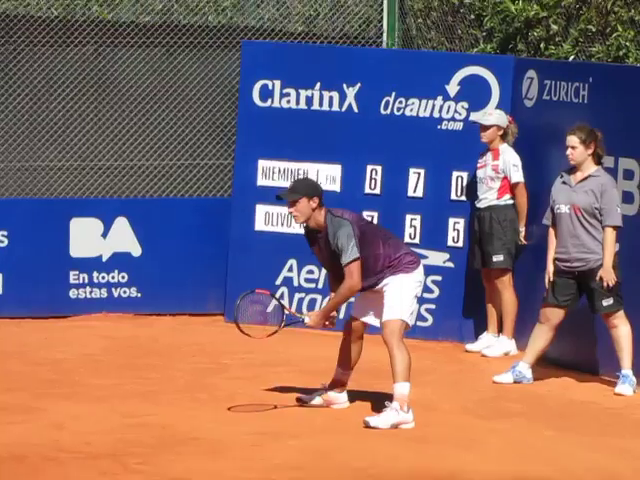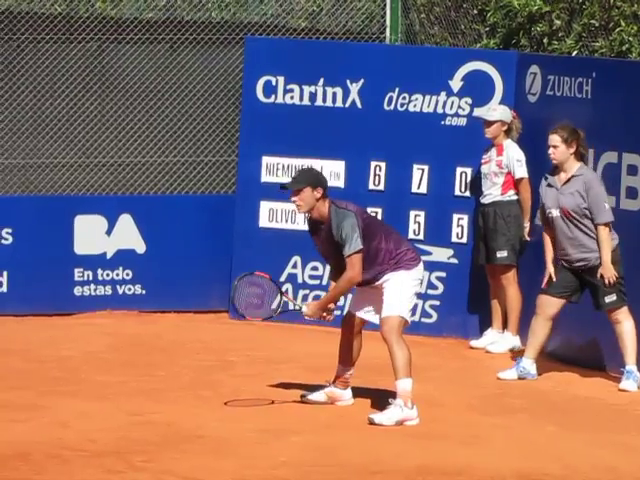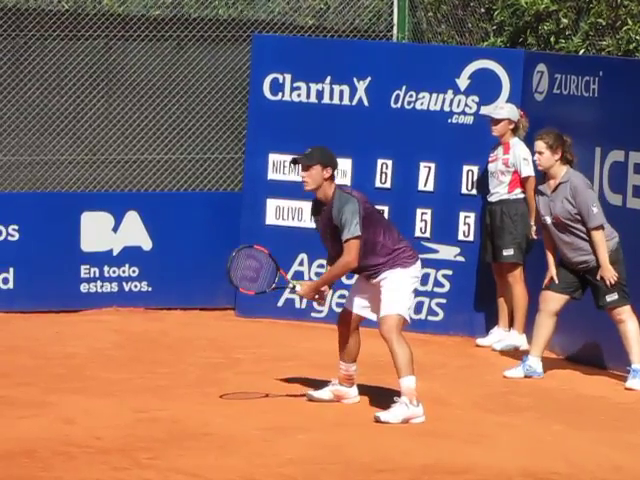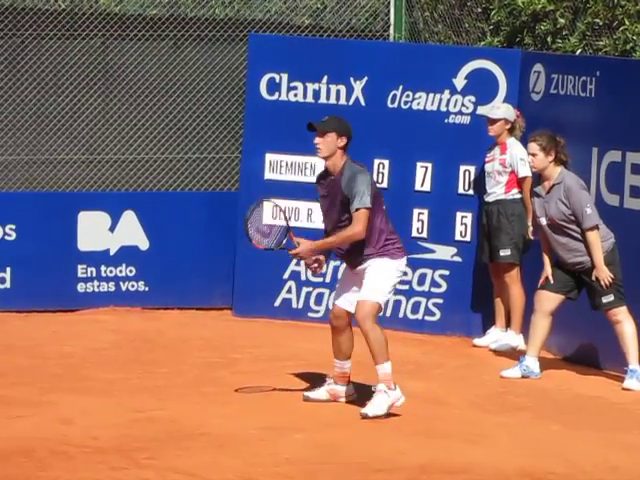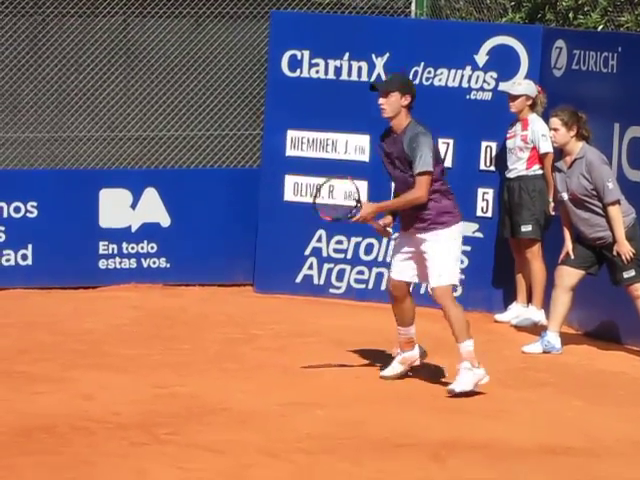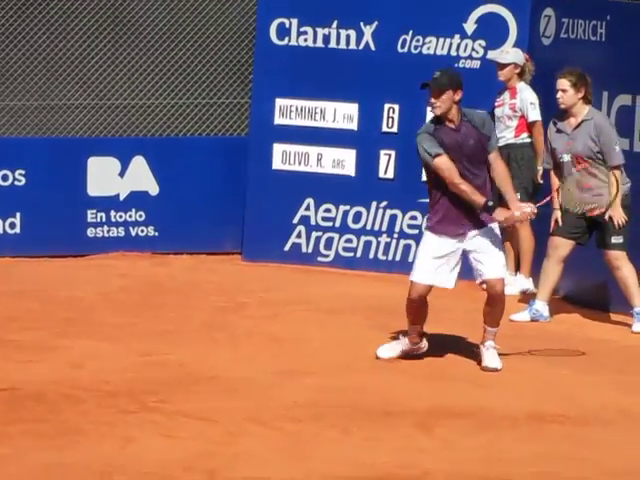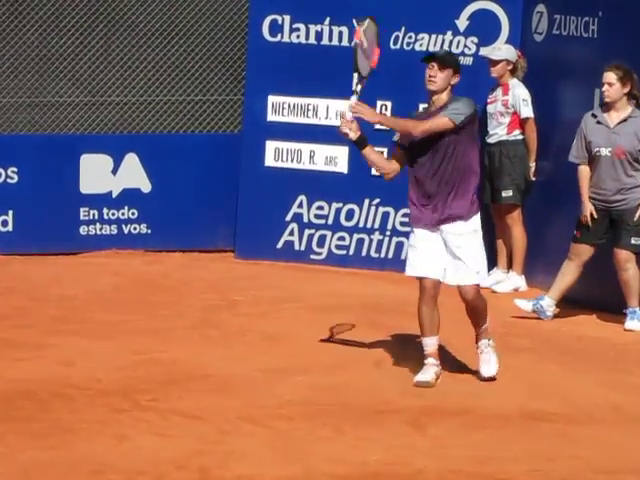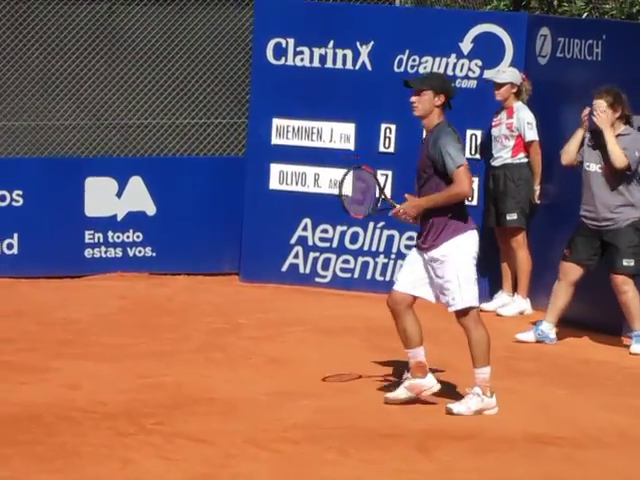
dt=0.5s
person 1, frame 1
left shoulder: (342, 226)
right shoulder: (312, 232)
left elbow: (353, 282)
right elbow: (335, 272)
left wrist: (323, 313)
right wrist: (331, 309)
left hip: (402, 272)
right hip: (375, 278)
left knee: (391, 333)
right knee: (353, 328)
left ankle: (402, 409)
right ankle: (336, 391)
person 1, frame 2
left shoulder: (346, 218)
right shoulder: (315, 224)
left elbow: (353, 274)
right elbow: (337, 264)
left wrist: (320, 304)
right wrist: (331, 300)
left hip: (401, 268)
right hip: (373, 274)
left knee: (390, 329)
right knee: (350, 324)
left ankle: (405, 405)
right ankle: (340, 388)
person 1, frame 3
left shoulder: (348, 203)
right shoulder: (318, 207)
left elbow: (350, 259)
right elbow: (335, 249)
left wrist: (314, 285)
right wrist: (326, 283)
left hip: (399, 266)
right hip: (371, 271)
left knee: (389, 327)
right knee: (347, 321)
left ankle: (411, 403)
right ankle: (346, 385)
person 1, frame 4
left shoulder: (358, 176)
right shoulder: (323, 180)
left elbow: (358, 230)
left wrist: (314, 247)
right wrist: (322, 255)
left hip: (384, 257)
right hip: (357, 261)
left knee: (364, 314)
right knee: (338, 318)
left ankle: (388, 388)
right ankle: (339, 384)
person 1, frame 5
left shoulder: (420, 139)
right shoulder: (387, 139)
left elbow: (420, 193)
left wrist: (378, 209)
right wrist: (391, 216)
left hip: (440, 227)
right hip: (411, 229)
left knee: (442, 294)
right knee: (397, 289)
left ankle: (471, 366)
right ankle: (408, 351)
person 1, frame 6
left shoulder: (482, 122)
right shoulder: (427, 137)
left elbow: (497, 165)
right elbow: (453, 180)
left wrist: (513, 202)
right wrist: (491, 209)
left hip: (482, 225)
right hip: (442, 227)
left knee: (496, 287)
right knee: (417, 292)
left ankle: (489, 343)
right ankle: (413, 338)
person 1, frame 7
left shoulder: (464, 107)
right shoulder: (413, 124)
left elbow: (421, 129)
right elbow: (389, 169)
left wrist: (375, 116)
right wrist: (359, 138)
left hip: (462, 218)
right hip: (424, 221)
left knee: (469, 292)
right knee: (428, 288)
left ankle: (483, 341)
right ankle: (431, 361)
person 1, frame 8
left shoulder: (444, 137)
right shoulder: (434, 138)
left elbow: (462, 187)
left wrist: (420, 203)
right wrist: (421, 204)
left hip: (451, 241)
right hip: (429, 241)
left knee: (467, 315)
right knee: (398, 300)
left ankle: (484, 392)
right ankle: (420, 377)
person 2, frame 1
left shoulder: (604, 183)
right shoulder: (560, 182)
left elbow: (611, 227)
left wrist: (608, 265)
right wrist: (550, 261)
left hip: (596, 265)
right hip: (564, 265)
left knee: (614, 317)
right knee: (548, 318)
left ankle: (627, 376)
right ankle: (523, 369)
person 2, frame 2
left shoulder: (588, 180)
right shoulder: (547, 183)
left elbow: (603, 223)
right elbow: (547, 226)
left wrist: (606, 262)
right wrist: (549, 262)
left hip: (599, 259)
right hip: (566, 261)
left knee: (618, 313)
right knee: (544, 307)
right ankle: (527, 365)
person 2, frame 3
left shoulder: (576, 184)
right shoulder: (541, 189)
left elbow: (596, 226)
right elbow: (547, 230)
left wrist: (605, 264)
right wrist: (551, 264)
left hip: (602, 257)
right hip: (570, 261)
right knee: (546, 304)
right ankle: (533, 363)
person 2, frame 4
left shoulder: (571, 184)
right shoulder: (537, 190)
left elbow: (591, 226)
right elbow: (543, 231)
left wrist: (598, 265)
right wrist: (547, 264)
left hip: (599, 258)
right hip: (566, 261)
left knee: (617, 313)
right knee: (542, 303)
right ankle: (530, 364)
person 2, frame 5
left shoulder: (592, 159)
right shoulder: (558, 165)
left elbow: (612, 201)
right elbow: (564, 206)
right wrist: (568, 239)
left hip: (619, 232)
right hip: (587, 237)
right knee: (562, 279)
right ankle: (551, 339)
person 2, frame 6
left shoulder: (600, 123)
right shoulder: (555, 127)
left elbow: (616, 166)
right elbow: (554, 170)
left wrist: (616, 204)
right wrist: (556, 206)
left hip: (609, 203)
left knee: (615, 257)
right knee: (554, 249)
right ankle: (539, 307)
person 2, frame 7
right shoulder: (590, 120)
right elbow: (583, 164)
right wrist: (585, 200)
right hip: (597, 203)
right knee: (576, 255)
right ankle: (546, 304)
person 2, frame 8
right shoulder: (590, 137)
right elbow: (566, 160)
left wrist: (607, 129)
right wrist: (582, 128)
right hip: (589, 223)
right knee: (566, 273)
right ankle: (546, 328)
person 3, frame 1
left shoulder: (508, 155)
right shoulder: (484, 157)
left elbow: (520, 192)
right elbow: (483, 189)
left wrist: (521, 227)
right wrist: (481, 217)
left hip: (501, 217)
right hip: (482, 217)
left knee: (502, 281)
right knee: (488, 280)
left ankle: (507, 340)
right ankle: (491, 334)
person 3, frame 2
left shoulder: (511, 151)
right shoulder: (488, 152)
left elbow: (524, 188)
right elbow: (487, 185)
left wrist: (525, 223)
right wrist: (485, 212)
left hip: (506, 213)
right hip: (486, 213)
left knee: (507, 277)
right knee: (493, 276)
left ankle: (512, 336)
right ankle: (495, 330)
person 3, frame 3
left shoulder: (518, 149)
right shoulder: (496, 151)
left elbow: (530, 187)
right elbow: (494, 183)
left wrist: (532, 221)
right wrist: (492, 211)
left hip: (512, 211)
right hip: (494, 211)
left knee: (513, 275)
right knee: (499, 275)
left ankle: (519, 335)
right ankle: (502, 329)
person 3, frame 4
left shoulder: (515, 149)
right shoulder: (492, 151)
left elbow: (527, 186)
right elbow: (491, 183)
left wrist: (529, 221)
right wrist: (490, 210)
left hip: (509, 211)
right hip: (491, 211)
left knee: (510, 275)
right knee: (496, 275)
left ankle: (515, 335)
right ankle: (499, 329)
person 3, frame 5
left shoulder: (537, 125)
right shoulder: (513, 126)
left elbow: (548, 162)
right elbow: (512, 159)
left wrist: (550, 197)
right wrist: (510, 188)
left hip: (530, 188)
right hip: (512, 187)
left knee: (531, 251)
right knee: (517, 250)
left ankle: (537, 310)
right ankle: (520, 305)
person 3, frame 6
left shoulder: (525, 93)
right shoulder: (502, 95)
left elbow: (538, 131)
right elbow: (500, 128)
left wrist: (539, 165)
right wrist: (497, 156)
left hip: (519, 156)
right hip: (501, 155)
left knee: (520, 219)
left ankle: (525, 278)
right ankle: (509, 273)
person 3, frame 7
left shoulder: (518, 90)
right shoulder: (494, 92)
left elbow: (530, 128)
right elbow: (492, 125)
left wrist: (531, 162)
right wrist: (489, 153)
left hip: (511, 153)
right hip: (492, 152)
left knee: (512, 217)
right knee: (498, 217)
left ankle: (517, 276)
right ankle: (501, 270)
person 3, frame 8
left shoulder: (522, 113)
right shoulder: (499, 115)
left elbow: (534, 150)
right elbow: (497, 148)
left wrist: (536, 185)
right wrist: (494, 176)
left hip: (516, 176)
right hip: (497, 176)
left knee: (517, 240)
right knee: (503, 240)
left ankle: (522, 299)
right ankle: (506, 293)
